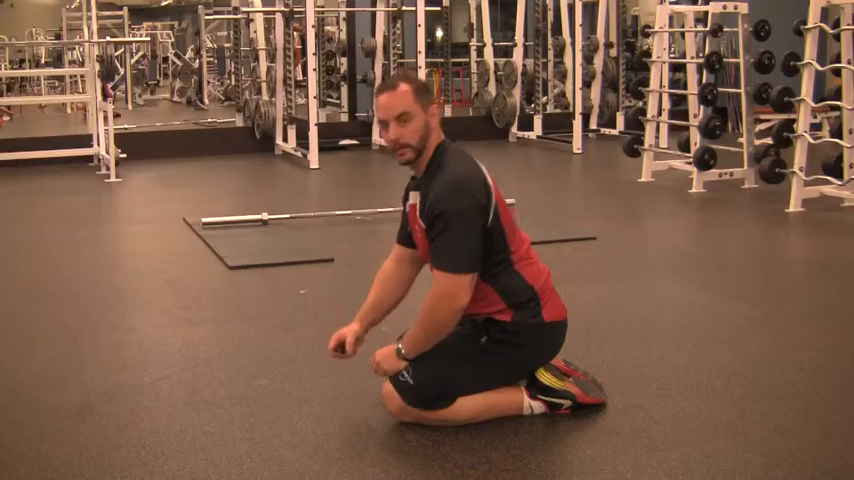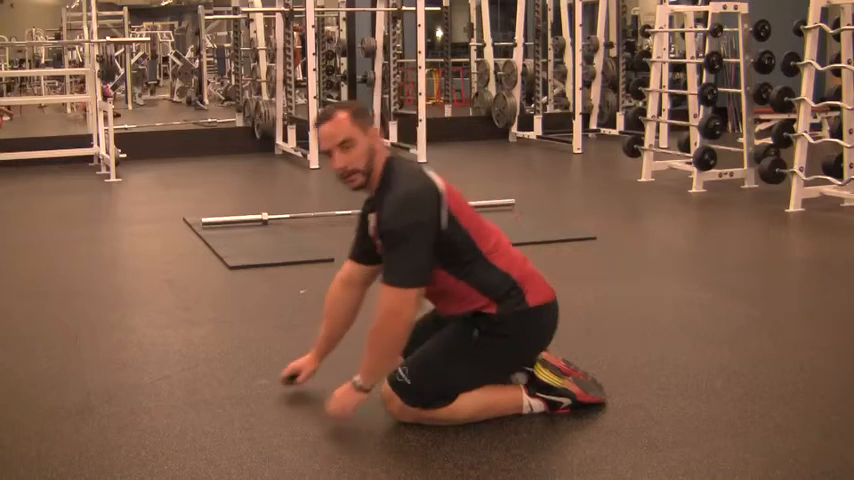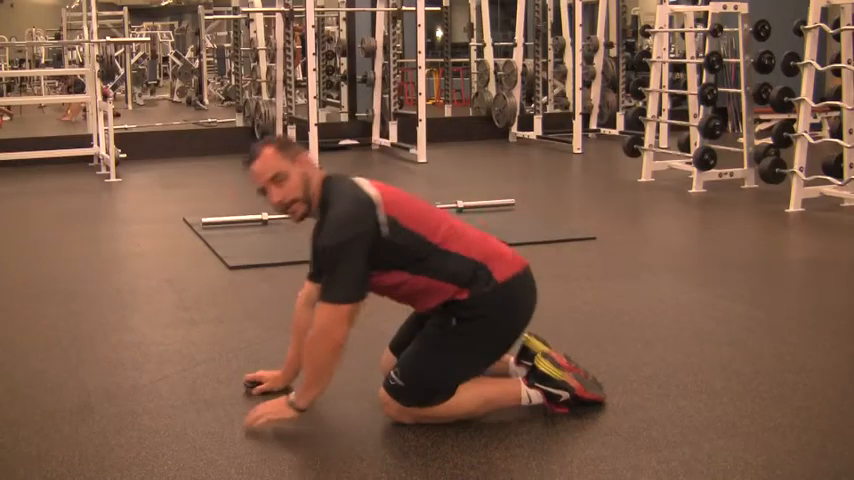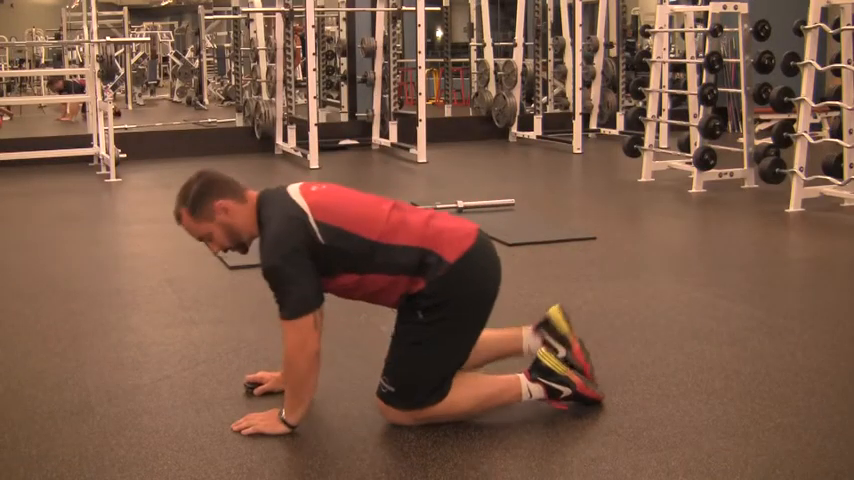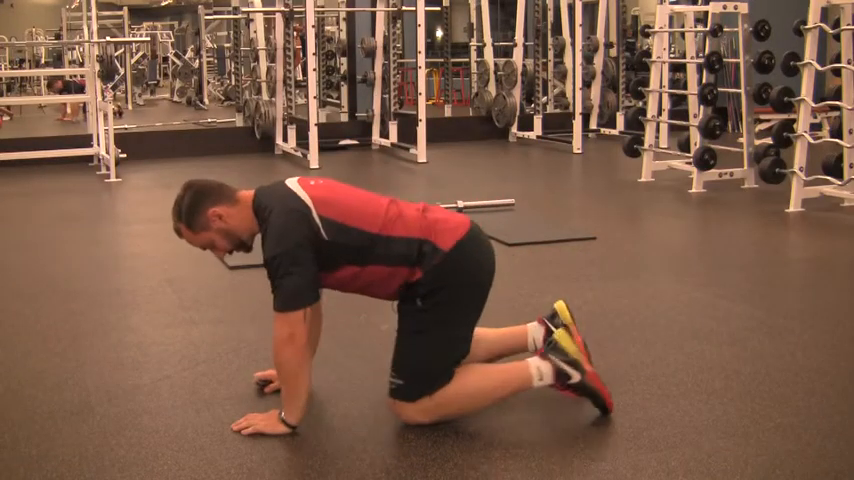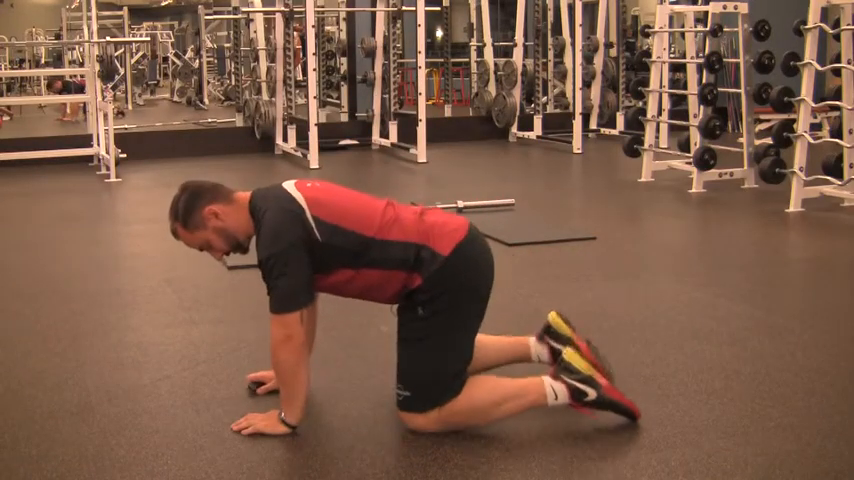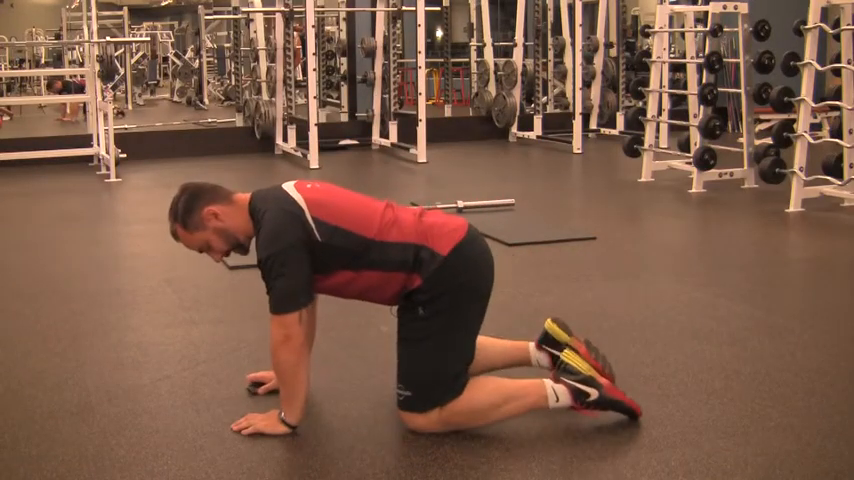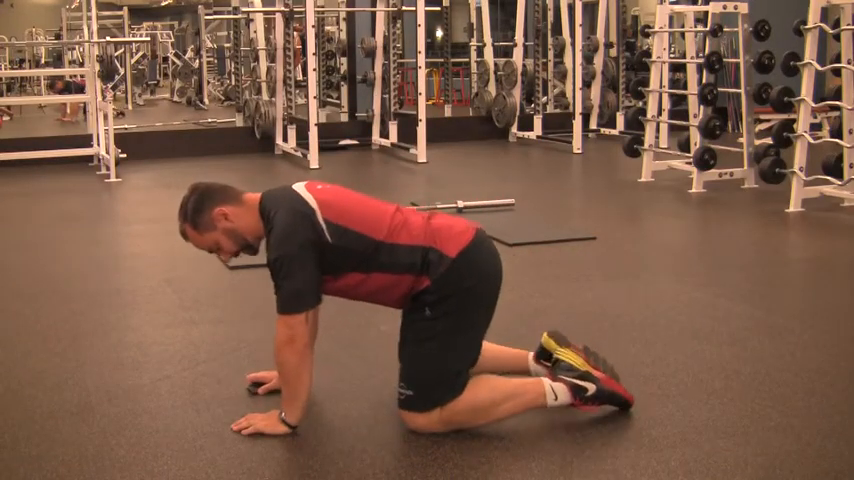
dt=0.4s
person 1, frame 1
left shoulder: (453, 187)
right shoulder: (423, 182)
left elbow: (451, 299)
right elbow: (402, 264)
left wrist: (402, 353)
right wrist: (360, 324)
left hip: (520, 324)
right hip: (498, 312)
left knee: (402, 399)
right knee: (414, 355)
left ankle: (538, 394)
right ankle: (525, 366)
person 1, frame 2
left shoulder: (405, 201)
right shoulder: (380, 201)
left elbow: (398, 315)
right elbow: (349, 283)
left wrist: (361, 384)
right wrist: (316, 355)
left hip: (515, 314)
right hip: (490, 303)
left knee: (403, 399)
right knee: (399, 360)
left ankle: (538, 392)
right ankle: (520, 363)
person 1, frame 3
left shoulder: (345, 220)
right shoulder: (339, 201)
left elbow: (332, 329)
right elbow: (311, 301)
left wrist: (295, 402)
right wrist: (288, 371)
left hip: (493, 293)
right hip: (489, 282)
left knee: (402, 402)
right knee: (393, 364)
left ankle: (538, 385)
right ankle: (518, 362)
person 1, frame 4
left shoulder: (281, 239)
right shoulder: (287, 204)
left elbow: (305, 343)
right elbow: (307, 319)
left wrist: (288, 417)
right wrist: (291, 375)
left hip: (454, 273)
right hip: (464, 252)
left knee: (401, 406)
right knee: (433, 355)
left ankle: (538, 382)
right ankle: (539, 339)
person 1, frame 5
left shoulder: (282, 229)
right shoulder: (281, 201)
left elbow: (291, 334)
right elbow: (309, 301)
left wrist: (288, 416)
right wrist: (295, 372)
left hip: (448, 263)
right hip: (454, 247)
left knee: (414, 402)
right knee: (433, 354)
left ankle: (549, 367)
right ankle: (544, 333)
person 1, frame 6
left shoulder: (276, 232)
right shoulder: (279, 203)
left elbow: (289, 333)
right elbow: (305, 304)
left wrist: (288, 416)
right wrist: (290, 373)
left hip: (448, 269)
right hip: (452, 250)
left knee: (422, 412)
right knee: (436, 358)
left ankle: (564, 386)
right ankle: (545, 344)
person 1, frame 7
left shoulder: (276, 233)
right shoulder: (279, 206)
left elbow: (288, 334)
right elbow: (304, 305)
left wrist: (288, 416)
right wrist: (290, 374)
left hip: (447, 270)
right hip: (452, 251)
left knee: (422, 412)
right knee: (435, 359)
left ankle: (566, 388)
right ankle: (546, 349)
person 1, frame 8
left shoulder: (287, 232)
right shoulder: (288, 205)
left elbow: (294, 336)
right elbow: (305, 312)
left wrist: (288, 417)
right wrist: (290, 374)
left hip: (457, 273)
right hip: (462, 256)
left knee: (421, 413)
right knee: (422, 364)
left ankle: (563, 386)
right ankle: (543, 360)
